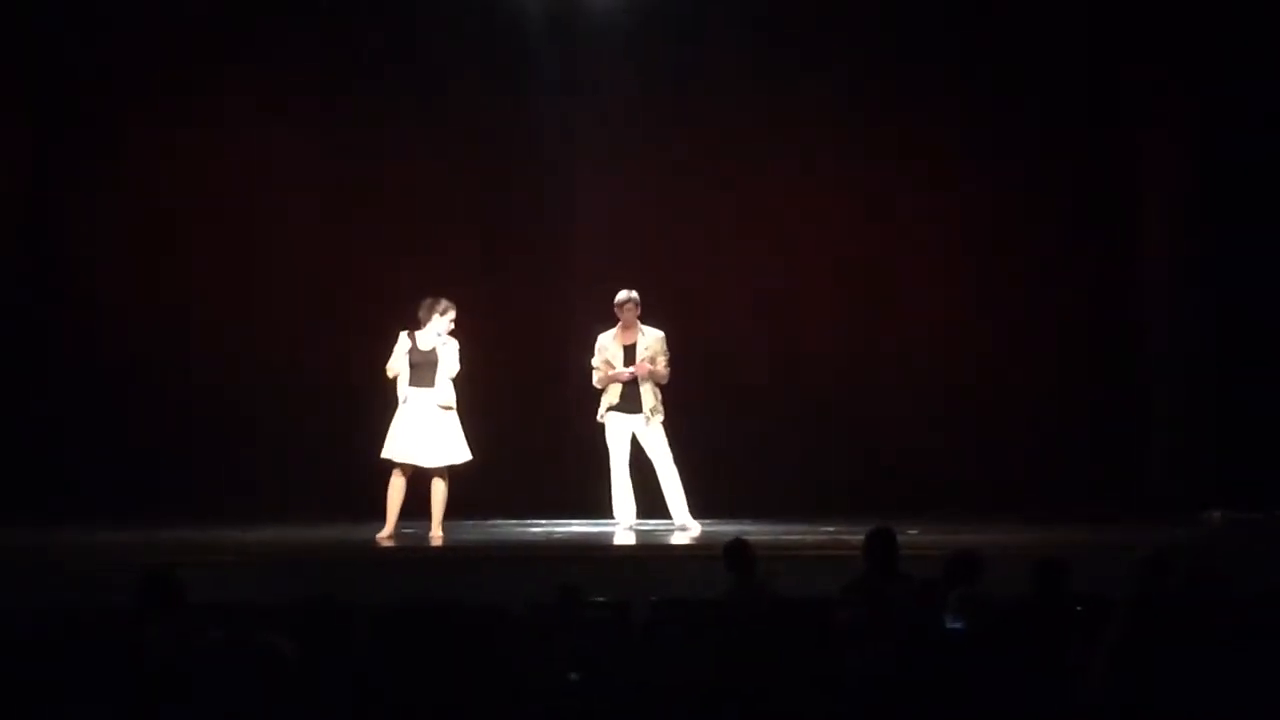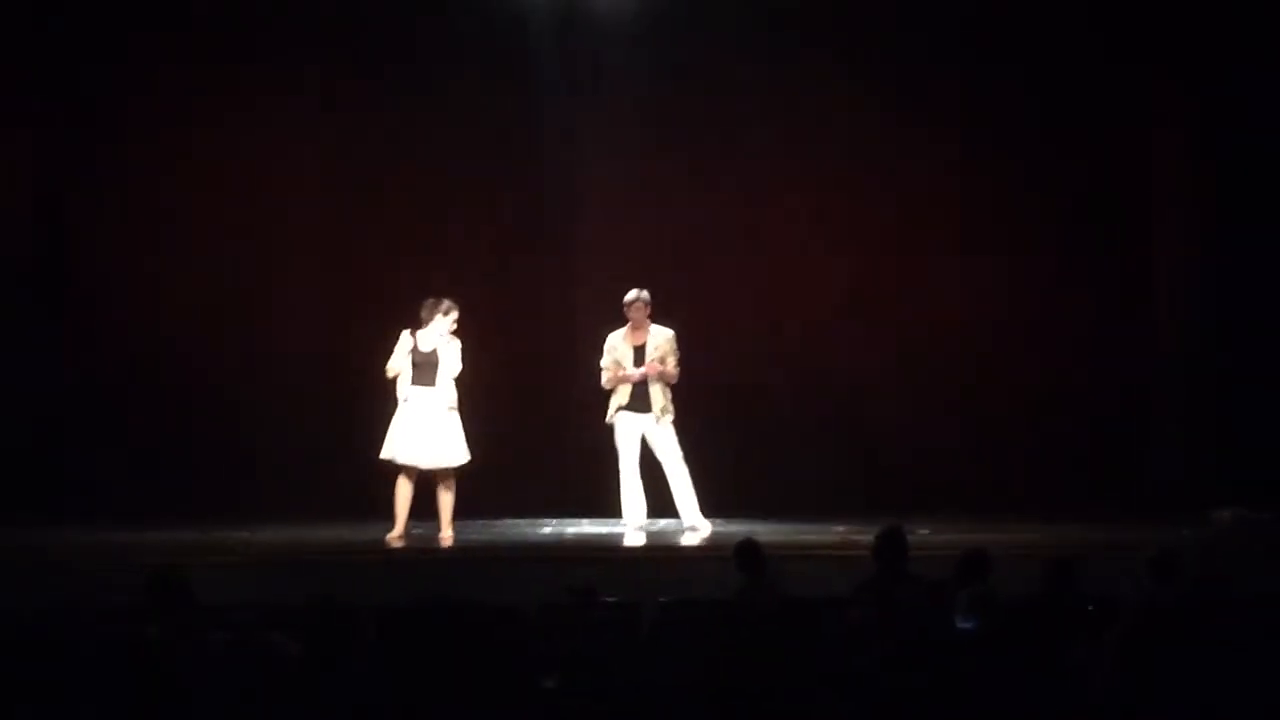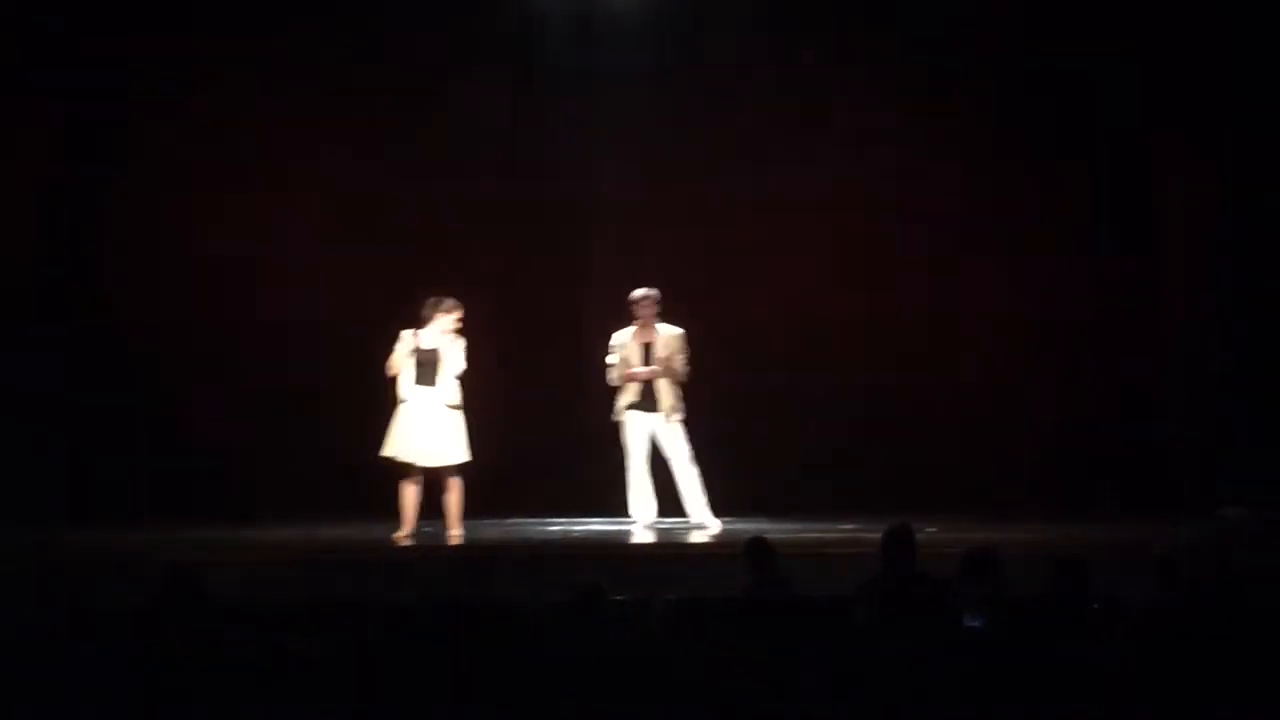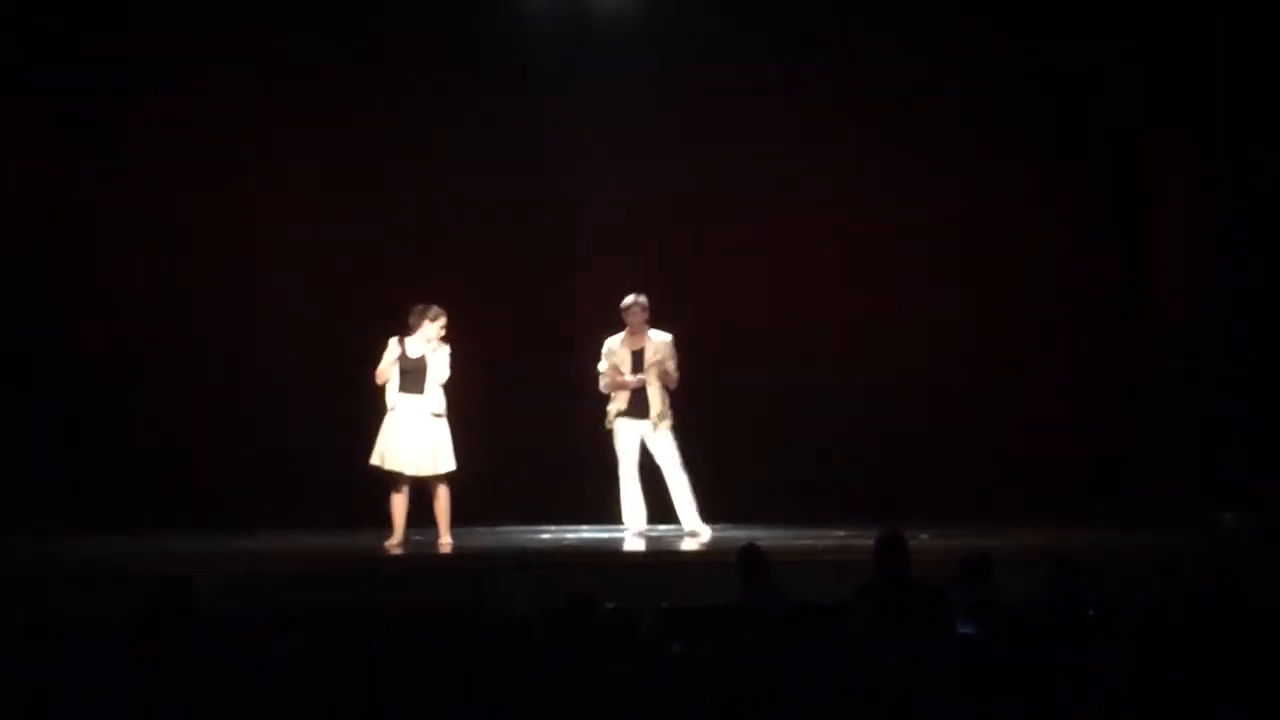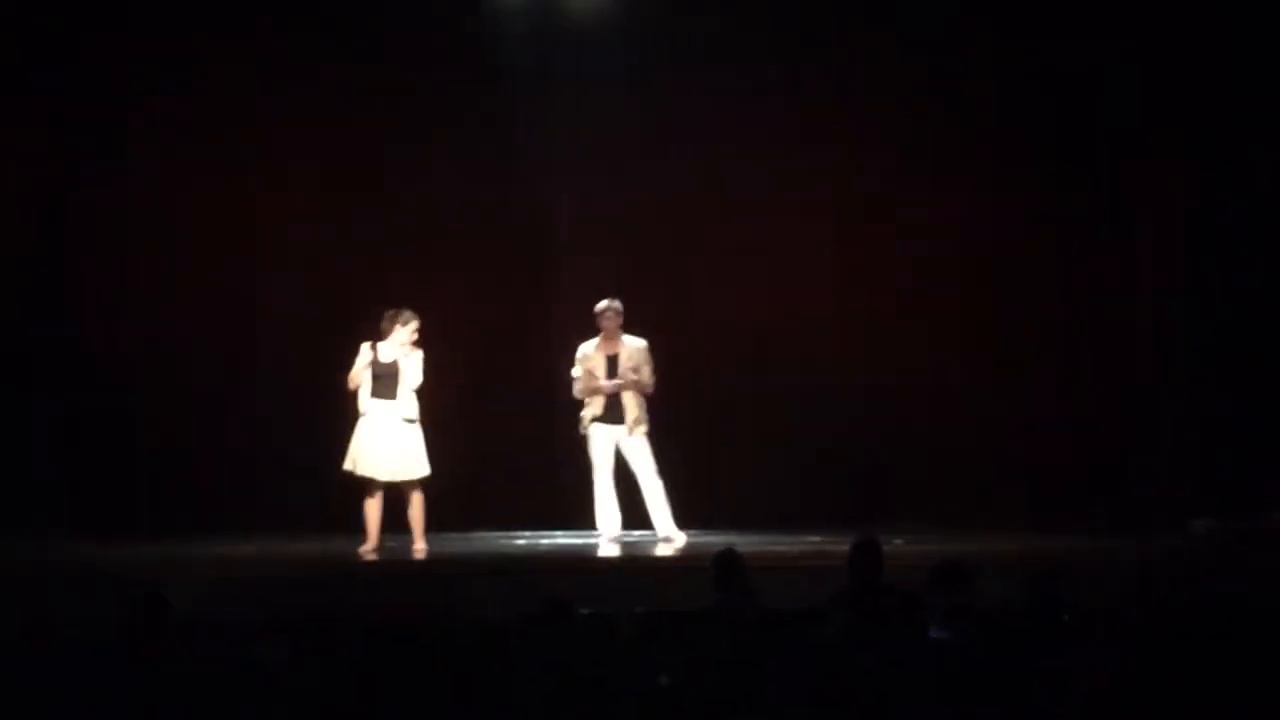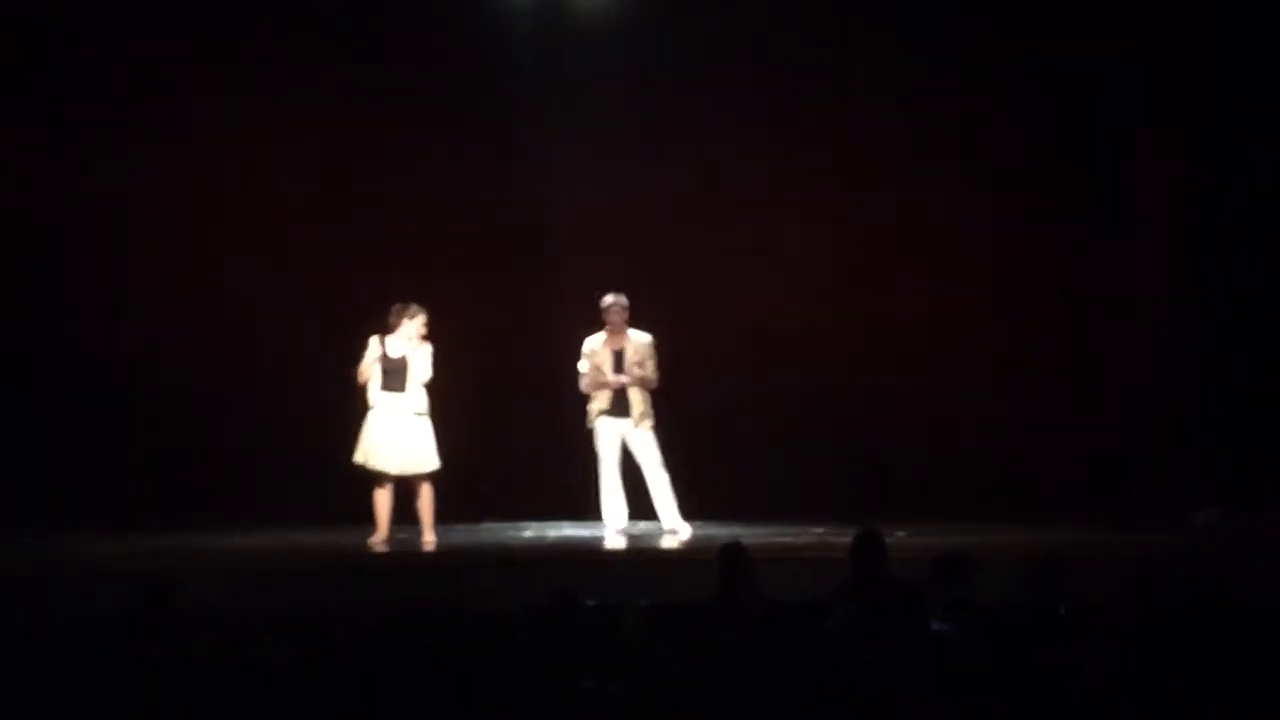
dt=0.2s
person 1, frame 1
left shoulder: (450, 344)
right shoulder: (408, 338)
left elbow: (451, 372)
right elbow: (391, 371)
left wrist: (440, 344)
right wrist: (405, 348)
left hip: (439, 408)
right hip: (412, 406)
left knee: (439, 470)
right knee: (401, 467)
left ankle: (436, 527)
right ankle: (389, 526)
person 1, frame 2
left shoulder: (452, 343)
right shoulder: (409, 337)
left elbow: (453, 372)
right elbow: (391, 371)
left wrist: (442, 344)
right wrist: (405, 349)
left hip: (440, 408)
right hip: (413, 407)
left knee: (444, 471)
right knee: (407, 469)
left ankle: (446, 528)
right ankle: (399, 527)
person 1, frame 3
left shoulder: (455, 342)
right shoulder: (411, 337)
left elbow: (456, 370)
right elbow: (392, 370)
left wrist: (445, 344)
right wrist: (406, 348)
left hip: (443, 407)
right hip: (415, 406)
left knee: (449, 470)
right knee: (412, 469)
left ankle: (454, 527)
right ankle: (407, 526)
person 1, frame 4
left shoulder: (440, 349)
right shoulder: (397, 344)
left elbow: (441, 378)
right elbow: (380, 378)
left wrist: (430, 351)
right wrist: (391, 356)
left hip: (429, 414)
right hip: (401, 414)
left knee: (437, 478)
right knee: (400, 477)
left ankle: (445, 534)
right ankle: (397, 535)
person 1, frame 5
left shoulder: (413, 355)
right shoulder: (369, 349)
left elbow: (413, 383)
right elbow: (352, 383)
left wrist: (402, 356)
right wrist: (363, 362)
left hip: (401, 420)
right hip: (374, 419)
left knee: (411, 483)
right knee: (373, 483)
left ankle: (419, 540)
right ankle: (372, 540)
person 1, frame 6
left shoulder: (422, 348)
right shoulder: (378, 343)
left elbow: (423, 377)
right elbow: (362, 377)
left wrist: (411, 350)
right wrist: (372, 356)
left hip: (411, 413)
right hip: (383, 413)
left knee: (420, 475)
right knee: (382, 475)
left ankle: (428, 533)
right ankle: (381, 532)
person 2, frame 1
left shoulder: (655, 337)
right shoulder: (605, 340)
left elbow: (664, 376)
right elbow: (597, 380)
left wrist: (650, 370)
right wrist: (614, 374)
left hip: (646, 411)
right hip: (616, 411)
left knee: (665, 461)
right knee: (619, 465)
left ankle: (682, 517)
right ankle: (625, 519)
person 2, frame 2
left shoulder: (665, 336)
right shoulder: (614, 340)
left elbow: (674, 376)
right elbow: (606, 380)
left wrist: (660, 371)
right wrist: (625, 375)
left hip: (656, 411)
right hip: (626, 411)
left knee: (675, 462)
right knee: (628, 466)
left ankle: (692, 518)
right ankle: (635, 520)
person 2, frame 3
left shoulder: (673, 334)
right shoulder: (621, 338)
left elbow: (682, 375)
right elbow: (613, 377)
left wrist: (668, 367)
right wrist: (633, 373)
left hip: (664, 410)
right hip: (635, 409)
left knee: (683, 461)
right knee: (636, 463)
left ankle: (701, 516)
right ankle: (644, 517)
person 2, frame 4
left shoulder: (663, 341)
right shoulder: (612, 345)
left elbow: (673, 381)
right elbow: (604, 384)
left wrist: (663, 370)
right wrist: (623, 381)
left hip: (654, 416)
right hip: (625, 417)
left knee: (673, 468)
right knee: (628, 471)
left ankle: (692, 523)
right ankle: (635, 524)
person 2, frame 5
left shoulder: (638, 347)
right shoulder: (586, 350)
left elbow: (649, 386)
right elbow: (578, 390)
left wrist: (635, 381)
right wrist: (598, 387)
left hip: (630, 422)
right hip: (600, 422)
left knee: (648, 474)
right knee: (602, 476)
left ankle: (667, 529)
right ankle: (610, 530)
person 2, frame 6
left shoulder: (643, 341)
right shoulder: (592, 344)
left elbow: (653, 381)
right elbow: (584, 383)
left wrist: (642, 377)
right wrist: (605, 381)
left hip: (636, 416)
right hip: (606, 416)
left knee: (654, 467)
right knee: (608, 469)
left ankle: (672, 521)
right ankle: (616, 523)
